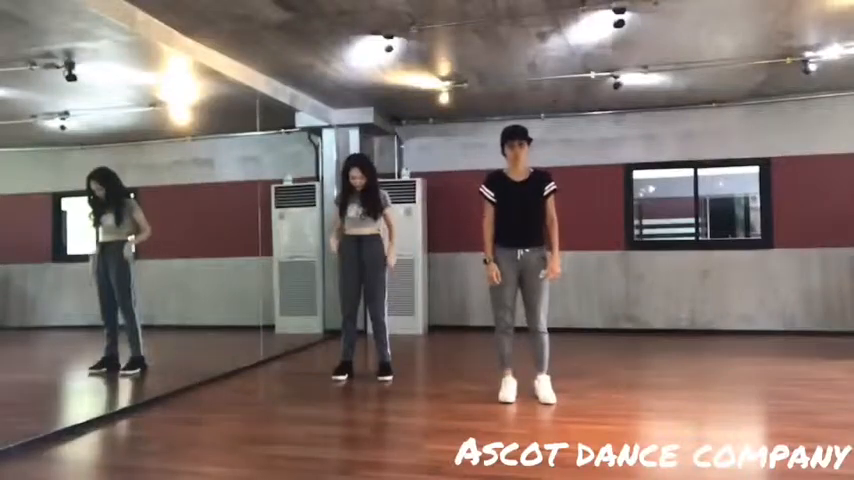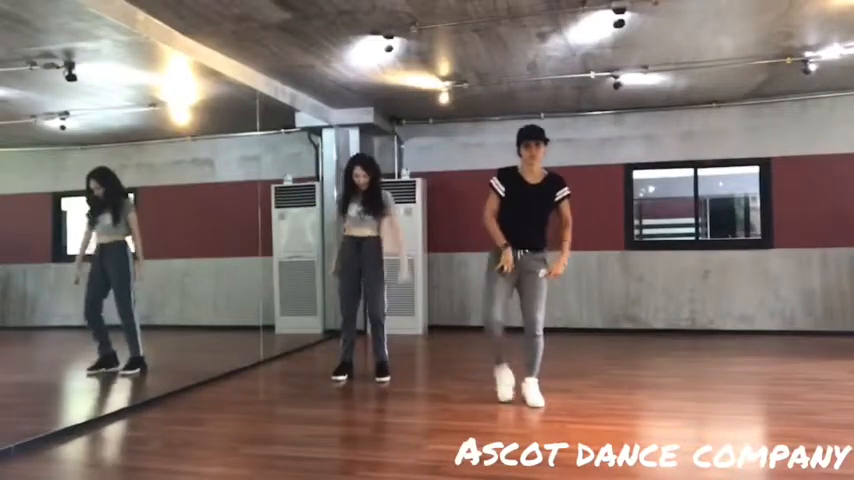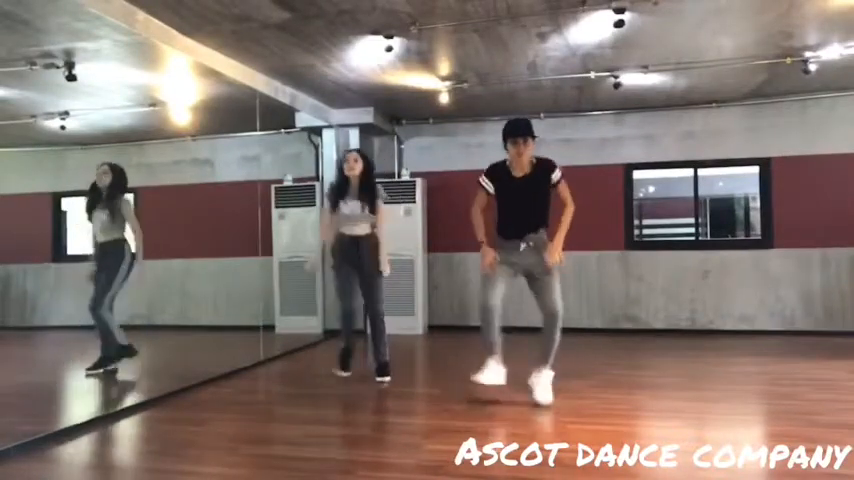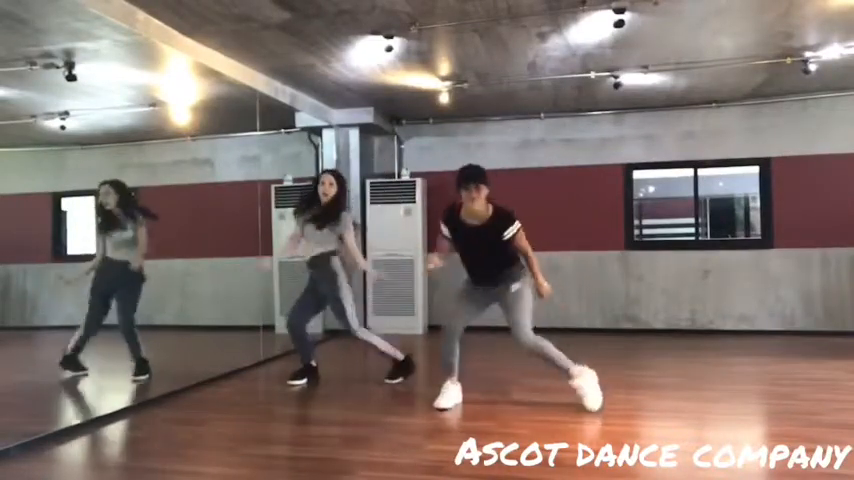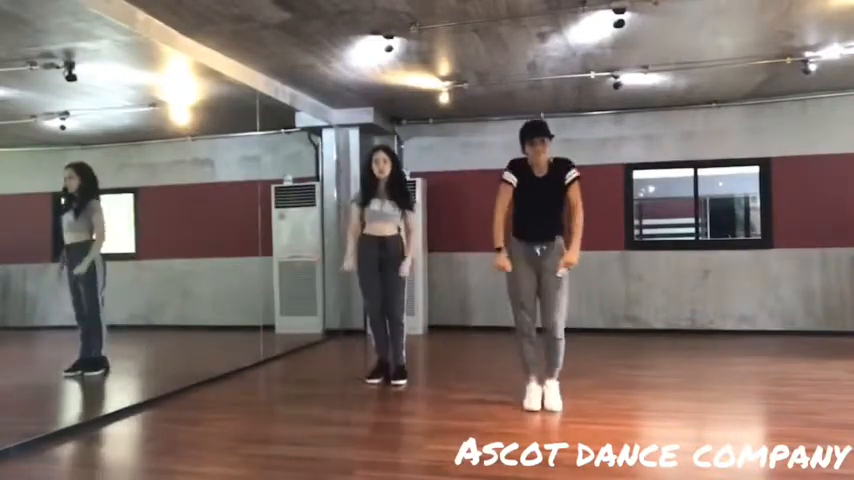
dt=1s
person 1, frame 1
left shoulder: (543, 179)
right shoulder: (493, 181)
left elbow: (551, 219)
right elbow: (488, 222)
left wrist: (555, 255)
right wrist: (489, 259)
left hip: (535, 255)
right hip: (503, 255)
left knee: (538, 321)
right knee: (503, 320)
left ankle: (542, 378)
right ankle: (507, 378)
person 1, frame 2
left shoulder: (556, 183)
right shoulder: (504, 177)
left elbow: (566, 222)
right elbow: (489, 215)
left wrist: (563, 257)
right wrist: (504, 247)
left hip: (535, 259)
right hip: (504, 255)
left knee: (535, 323)
right knee: (493, 317)
left ankle: (531, 382)
right ankle: (502, 368)
person 1, frame 3
left shoulder: (547, 169)
right shoulder: (495, 173)
left elbow: (568, 205)
right elbow: (477, 209)
left wrist: (557, 242)
right wrist: (483, 245)
left hip: (538, 248)
right hip: (504, 249)
left knee: (553, 311)
right knee: (489, 304)
left ankle: (542, 373)
right ankle: (495, 364)
person 1, frame 4
left shoulder: (502, 218)
right shoulder: (451, 218)
left elbow: (525, 250)
right elbow: (442, 249)
left wrist: (540, 281)
right wrist: (434, 259)
left hip: (511, 280)
right hip: (477, 284)
left knee: (523, 336)
right knee: (451, 328)
left ankle: (579, 375)
right ankle: (452, 385)
person 1, frame 5
left shoulder: (564, 168)
right shoulder: (515, 169)
left elbow: (576, 210)
right elbow: (500, 211)
left wrist: (574, 248)
right wrist: (499, 251)
left hip: (553, 252)
right hip: (521, 253)
left knee: (554, 324)
right knee: (524, 323)
left ankle: (551, 382)
right ankle: (533, 383)
person 2, frame 1
left shoulder: (380, 196)
right shoulder: (343, 197)
left elbow: (391, 225)
left wrist: (393, 247)
right wrist: (333, 236)
left hip: (372, 248)
right hip: (349, 250)
left knee: (377, 308)
right knee: (348, 308)
left ankle: (384, 361)
right ankle: (346, 361)
person 2, frame 2
left shoulder: (383, 197)
right shoulder: (347, 197)
left elbow: (395, 231)
left wrist: (404, 262)
right wrist: (337, 259)
left hip: (371, 250)
right hip: (348, 250)
left knee: (375, 309)
right knee: (348, 309)
left ankle: (382, 362)
right ankle: (346, 361)
person 2, frame 3
left shoulder: (374, 191)
right shoulder: (336, 191)
left elbow: (380, 225)
right elbow: (327, 224)
left wrist: (383, 256)
left hip: (367, 248)
right hip: (343, 248)
left knee: (376, 307)
right knee: (348, 302)
left ankle: (382, 363)
right ankle: (347, 349)
person 2, frame 4
left shoulder: (340, 216)
right shoulder: (307, 212)
left elbow: (353, 248)
right elbow: (296, 240)
left wrist: (369, 270)
left hip: (331, 270)
right hip: (317, 275)
left knee: (353, 327)
right knee: (294, 321)
left ankle: (401, 361)
right ankle: (309, 367)
person 2, frame 5
left shoulder: (402, 194)
right shoulder: (362, 194)
left elbow: (411, 229)
right elbow: (354, 227)
left wrist: (408, 258)
right wrist: (349, 255)
left hip: (393, 249)
right hip: (368, 249)
left knee: (395, 310)
right knee: (374, 309)
left ankle: (399, 365)
right ankle: (383, 362)
person 3, frame 1
left shoulder: (128, 204)
right shoulder: (100, 207)
left elbow: (147, 230)
left wrist: (131, 243)
right wrist: (95, 254)
left hip: (118, 255)
right hip: (102, 256)
left knee: (126, 307)
right knee: (107, 310)
left ankle: (137, 358)
right ankle: (110, 357)
person 3, frame 2
left shoulder: (125, 205)
right shoulder: (95, 209)
left elbow: (135, 235)
right elbow: (86, 238)
left wrist: (139, 261)
right wrist: (78, 265)
left hip: (119, 254)
right hip: (100, 257)
left knee: (124, 307)
right knee: (90, 310)
left ankle: (137, 358)
right ankle: (107, 355)
person 3, frame 3
left shoulder: (119, 202)
right shoulder: (96, 204)
left elbow: (137, 230)
left wrist: (138, 257)
right wrist: (96, 267)
left hip: (118, 255)
right hip: (102, 258)
left knee: (101, 307)
right knee: (98, 308)
left ankle: (124, 347)
right ankle: (109, 357)
person 3, frame 4
left shoulder: (136, 217)
right shoulder: (104, 224)
left elbow: (142, 245)
right elbow: (100, 255)
left wrist: (138, 258)
right wrist: (79, 276)
left hip: (130, 276)
right hip: (106, 273)
left knee: (126, 323)
right knee: (91, 324)
left ankle: (141, 363)
right ankle: (70, 357)
person 3, frame 5
left shoulder: (91, 203)
right shoulder: (69, 204)
left elbow: (100, 236)
left wrist: (87, 261)
right wrist: (62, 262)
left hip: (87, 257)
right hip: (72, 257)
left knee: (93, 310)
right knee: (81, 312)
left ankle: (98, 359)
right ankle: (86, 358)
